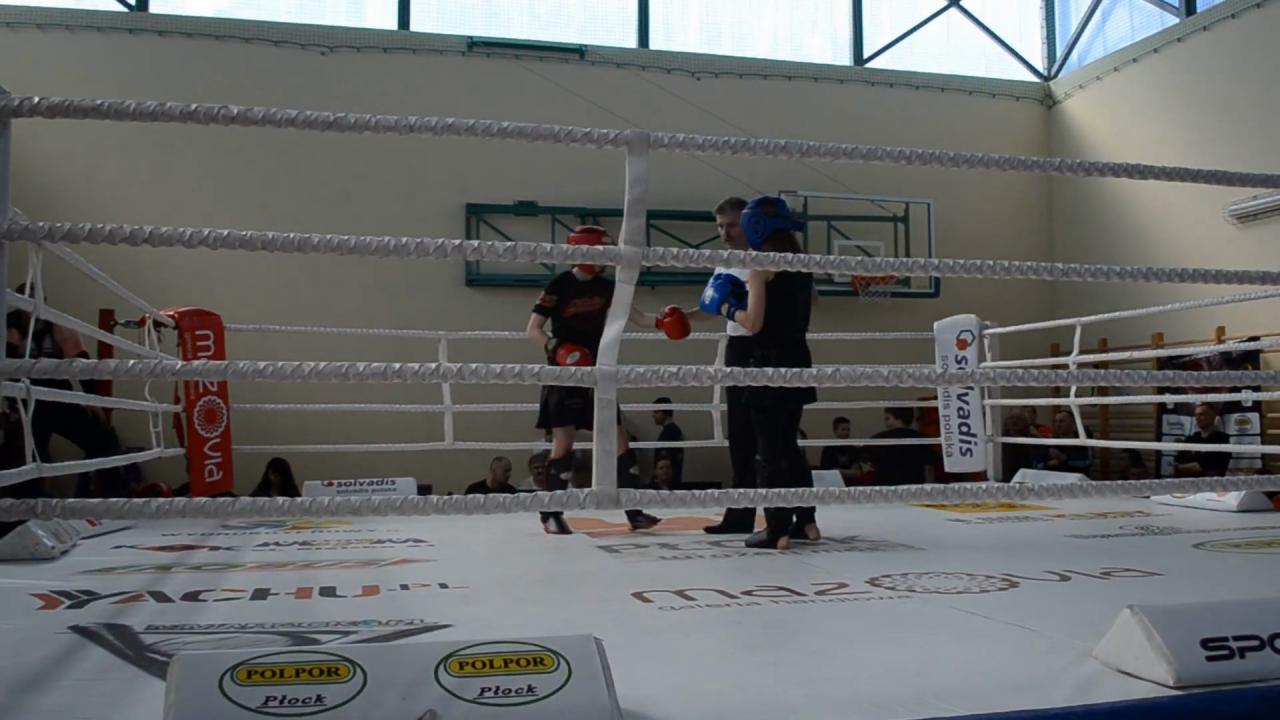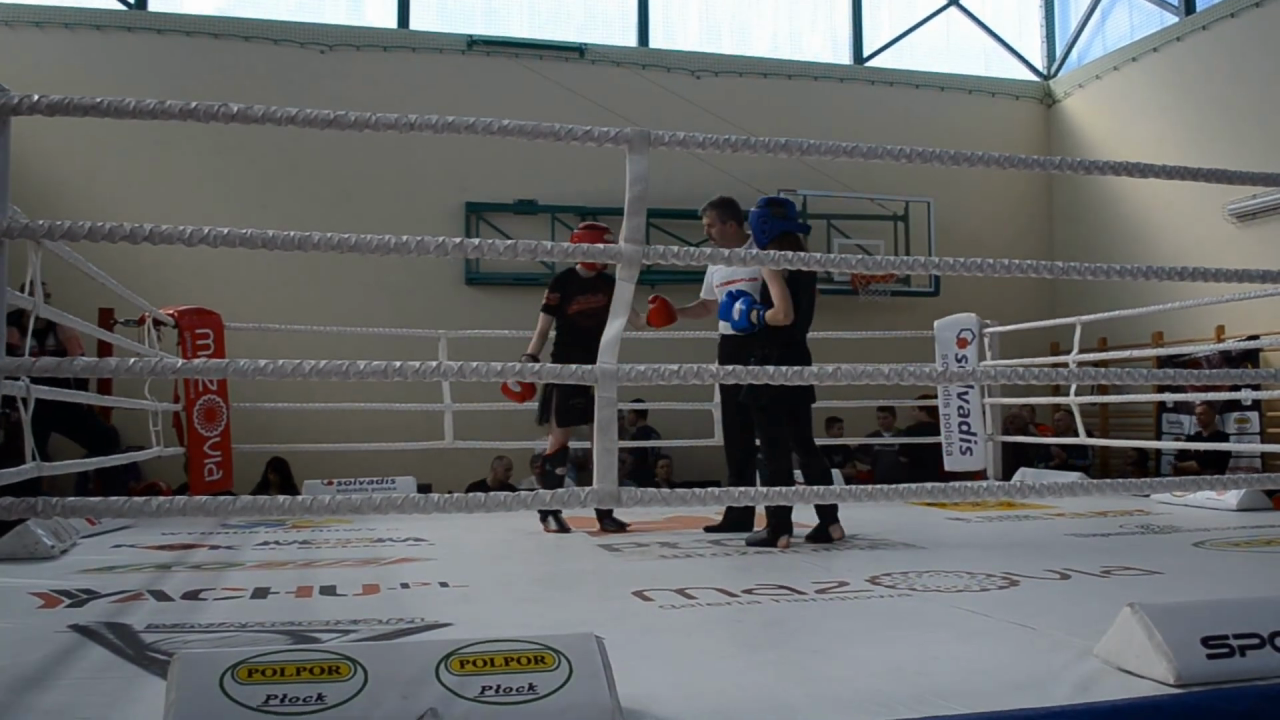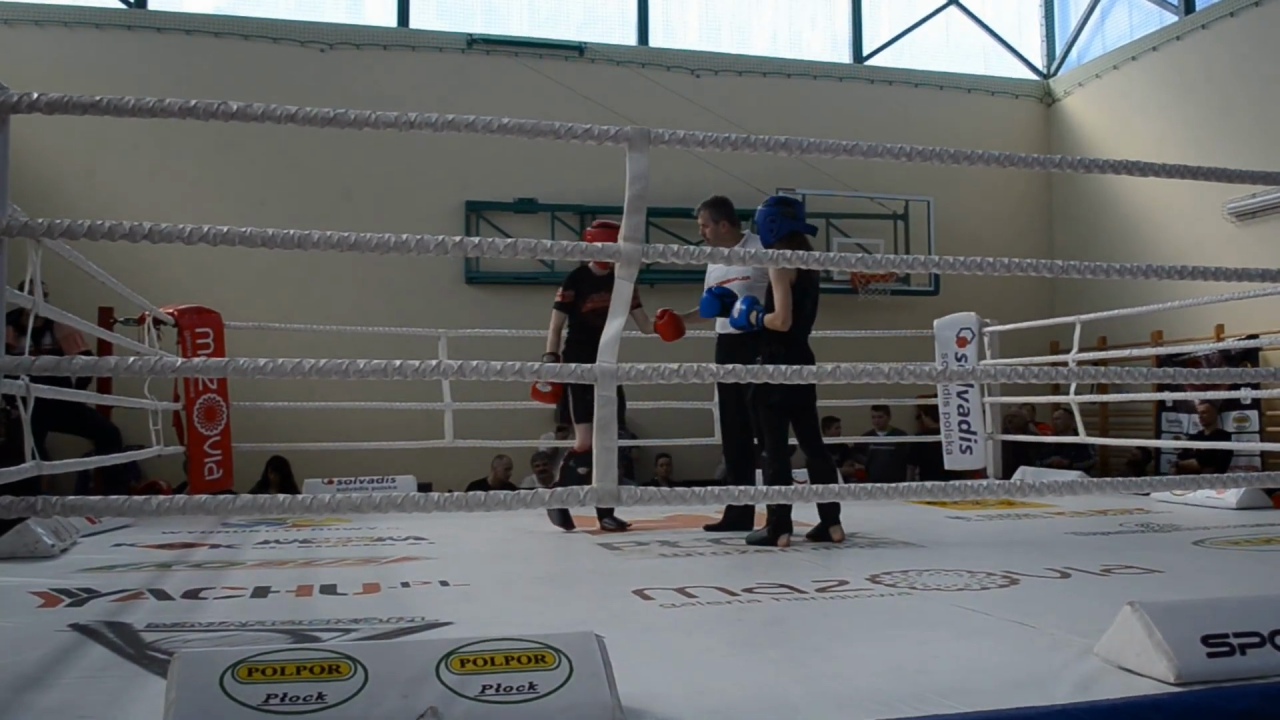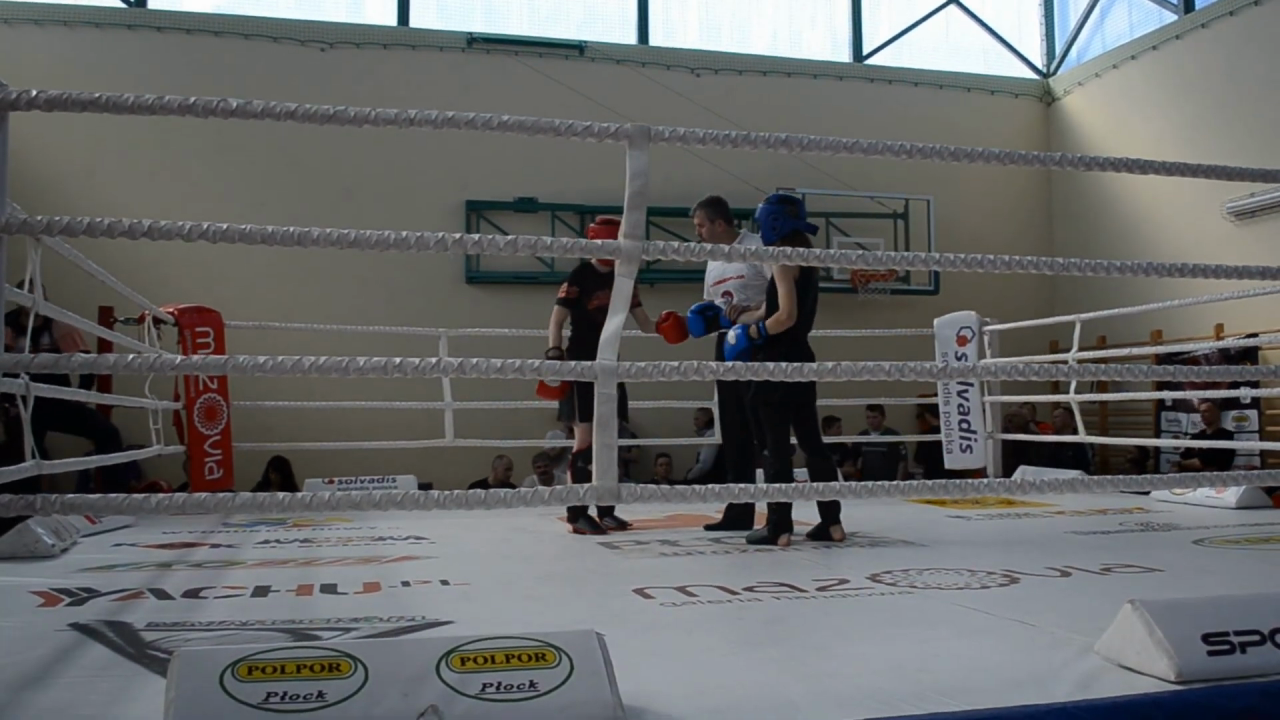
dt=0.3s
person 1, frame 1
left shoulder: (763, 264)
left elbow: (754, 321)
left wrist: (725, 306)
right wrist: (741, 300)
left hip: (772, 362)
right hip: (798, 359)
left knee: (769, 450)
right knee: (788, 445)
left ankle: (778, 530)
right ankle: (806, 519)
person 1, frame 2
left shoulder: (773, 262)
right shoulder: (805, 264)
left elbow: (784, 314)
left wrist: (754, 314)
right wrist: (756, 311)
left hip: (772, 362)
right hip: (798, 360)
left knee: (773, 449)
right knee: (805, 445)
left ankle: (778, 529)
right ankle: (830, 521)
person 1, frame 3
left shoulder: (781, 263)
right shoulder: (805, 264)
left elbow: (781, 320)
left wrist: (753, 317)
right wrist: (750, 312)
left hip: (779, 363)
right hip: (800, 361)
left knee: (776, 449)
right knee: (812, 443)
left ankle: (778, 528)
right ankle: (831, 522)
person 1, frame 4
left shoulder: (784, 261)
right shoulder: (805, 263)
left elbow: (786, 317)
left wrist: (753, 332)
right wrist: (737, 320)
left hip: (779, 363)
right hip: (800, 361)
left knee: (777, 448)
right knee: (812, 442)
left ankle: (778, 527)
right ankle: (831, 522)
person 2, frame 1
right shoulder: (724, 264)
left elbow: (807, 298)
right wrist: (687, 316)
right hip: (738, 349)
right knee: (740, 433)
right ankle: (741, 513)
person 2, frame 2
right shoulder: (717, 264)
right elbow: (706, 306)
right wrist: (674, 310)
right hip: (730, 347)
right knee: (736, 432)
right ankle: (740, 511)
person 2, frame 3
left shoulder: (760, 250)
right shoulder: (715, 263)
right wrist: (684, 318)
left hip: (758, 345)
right hip: (726, 347)
right knee: (733, 432)
right ankle: (740, 510)
person 2, frame 4
left shoulder: (758, 248)
right shoulder: (714, 262)
left wrist: (750, 311)
right wrist: (688, 322)
right hip: (726, 347)
right knee: (733, 431)
right ankle: (740, 509)
person 3, frame 1
left shoulder: (606, 286)
right shoulder: (559, 285)
left elbow: (637, 316)
right elbow: (533, 329)
left wrist: (662, 322)
right wrist: (558, 349)
left knee: (619, 440)
right knee: (563, 444)
left ankle: (632, 510)
right ankle: (551, 513)
person 3, frame 2
left shoulder: (609, 284)
right shoulder: (562, 282)
left elbow: (633, 320)
right elbow: (542, 328)
right wrist: (528, 362)
left hip: (598, 367)
right hip: (566, 368)
right knee: (559, 439)
left ankle: (604, 512)
right ankle: (549, 510)
person 3, frame 3
right shoulder: (575, 280)
left elbow: (644, 324)
right elbow: (556, 326)
left wrist: (664, 325)
right wrist: (550, 361)
right hip: (577, 364)
right knee: (585, 438)
left ankle: (605, 511)
person 3, frame 4
right shoulder: (579, 276)
left elbow: (643, 323)
right elbow: (556, 321)
left wrist: (663, 326)
right wrist: (554, 356)
right hip: (581, 363)
right knee: (585, 436)
left ankle: (605, 510)
right ankle: (578, 514)
person 4, frame 1
left shoulder: (61, 328)
right shoulder: (10, 331)
left elbow: (82, 361)
left hip: (62, 402)
right hip: (29, 407)
left knee: (104, 439)
left ankle: (117, 499)
person 4, frame 2
left shoulder: (61, 327)
right shoulder: (9, 330)
left wrist: (81, 395)
right wrist: (13, 407)
left hip: (63, 401)
right hip: (28, 408)
left knee: (106, 437)
left ankle: (117, 497)
person 4, frame 3
left shoulder: (60, 326)
right shoulder: (8, 329)
left wrist: (76, 392)
left hip: (60, 401)
left knee: (108, 433)
left ankle: (118, 496)
person 4, frame 4
left shoulder: (59, 325)
right shoulder: (7, 328)
left wrist: (81, 393)
left hip: (59, 401)
left knee: (108, 433)
left ankle: (118, 495)
